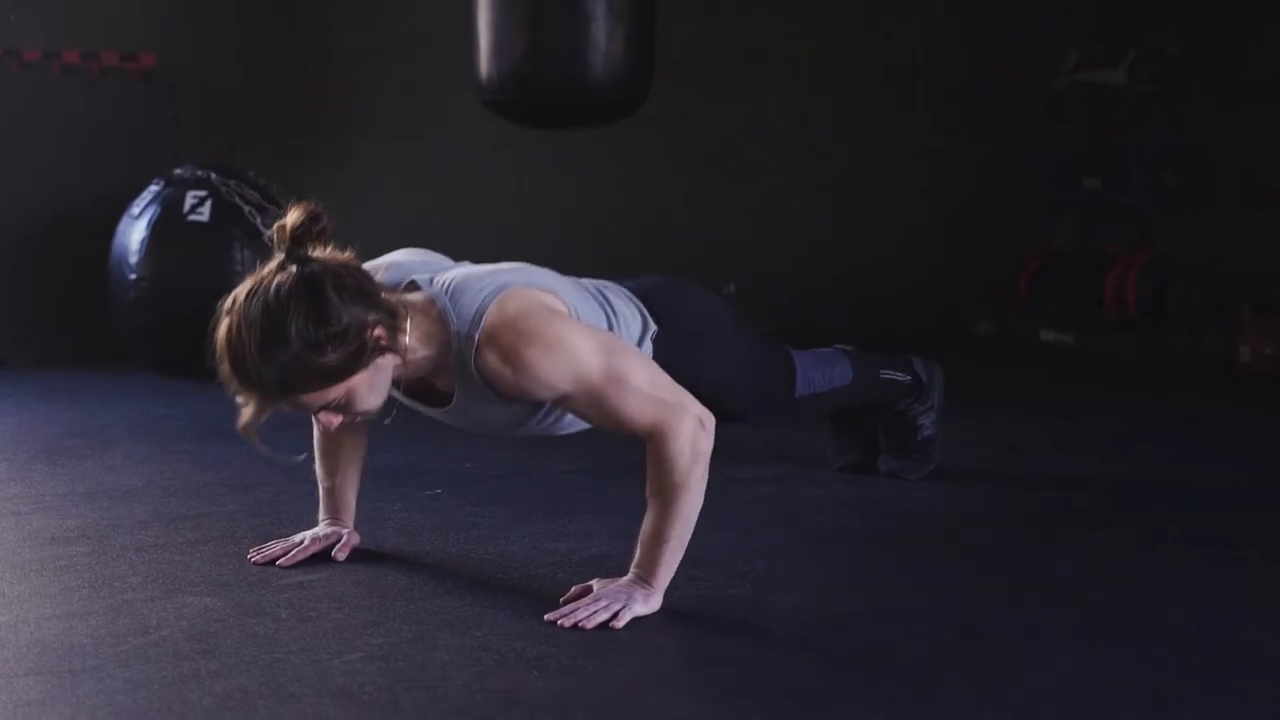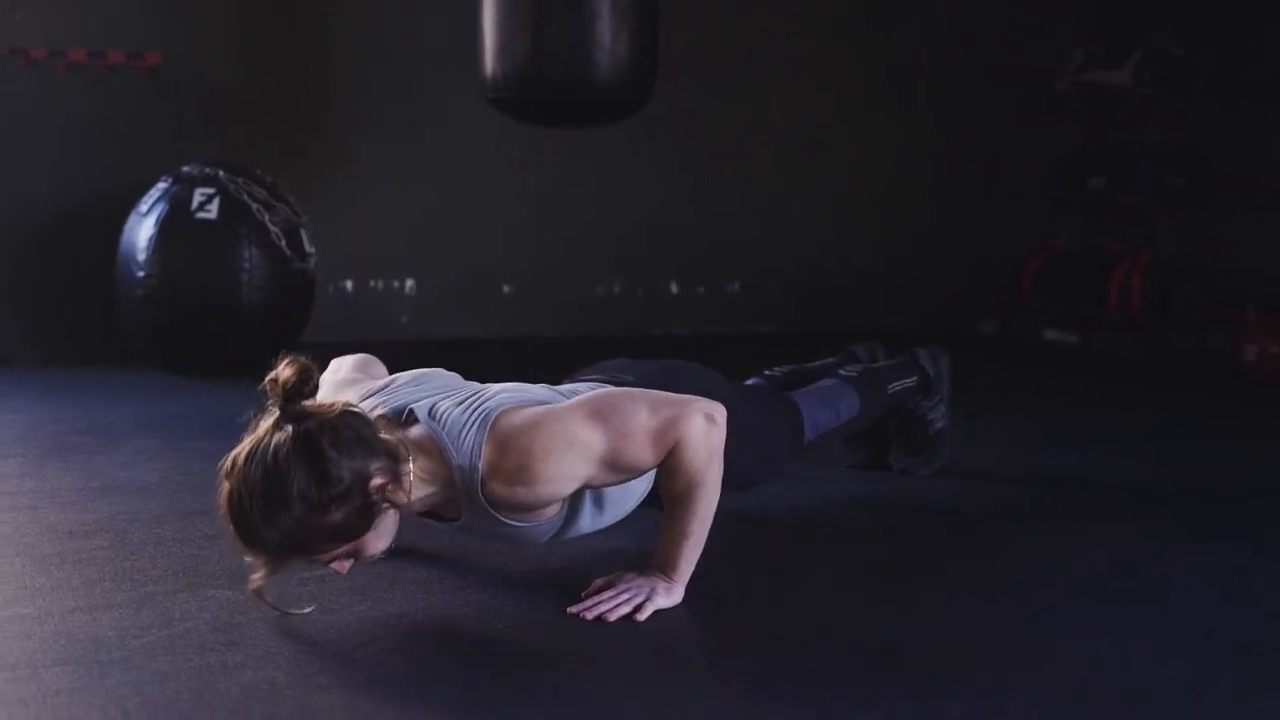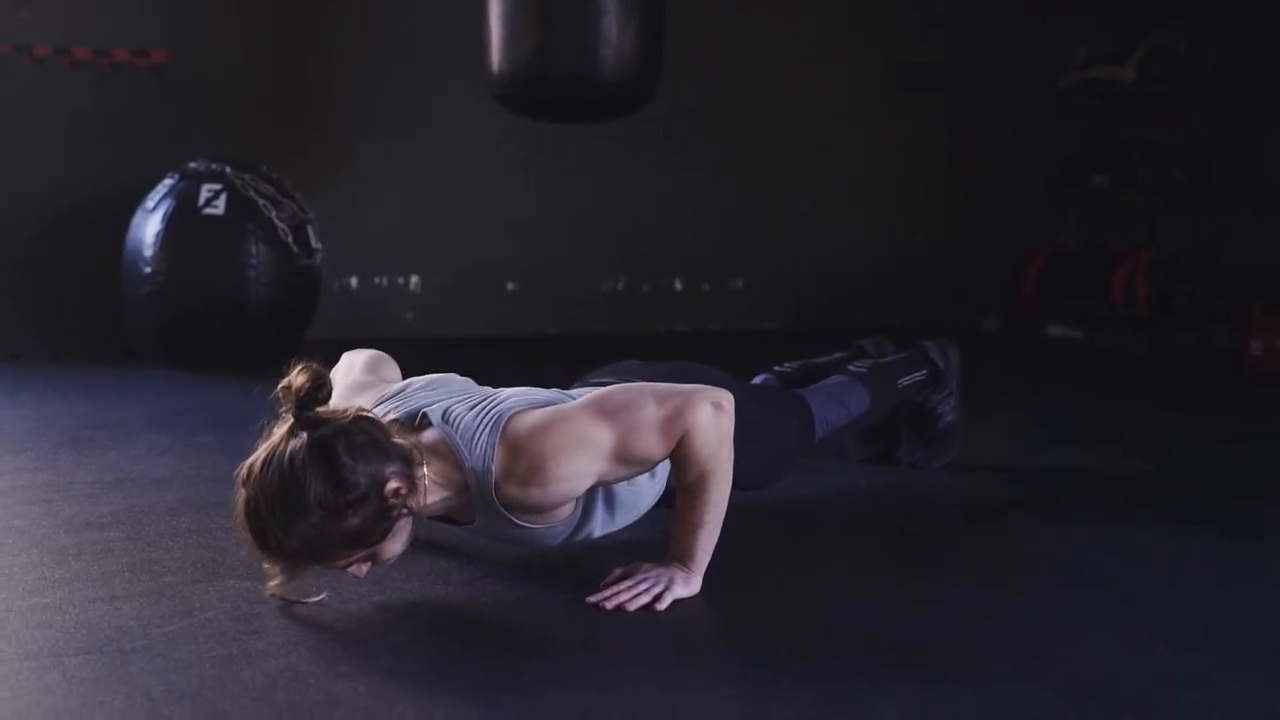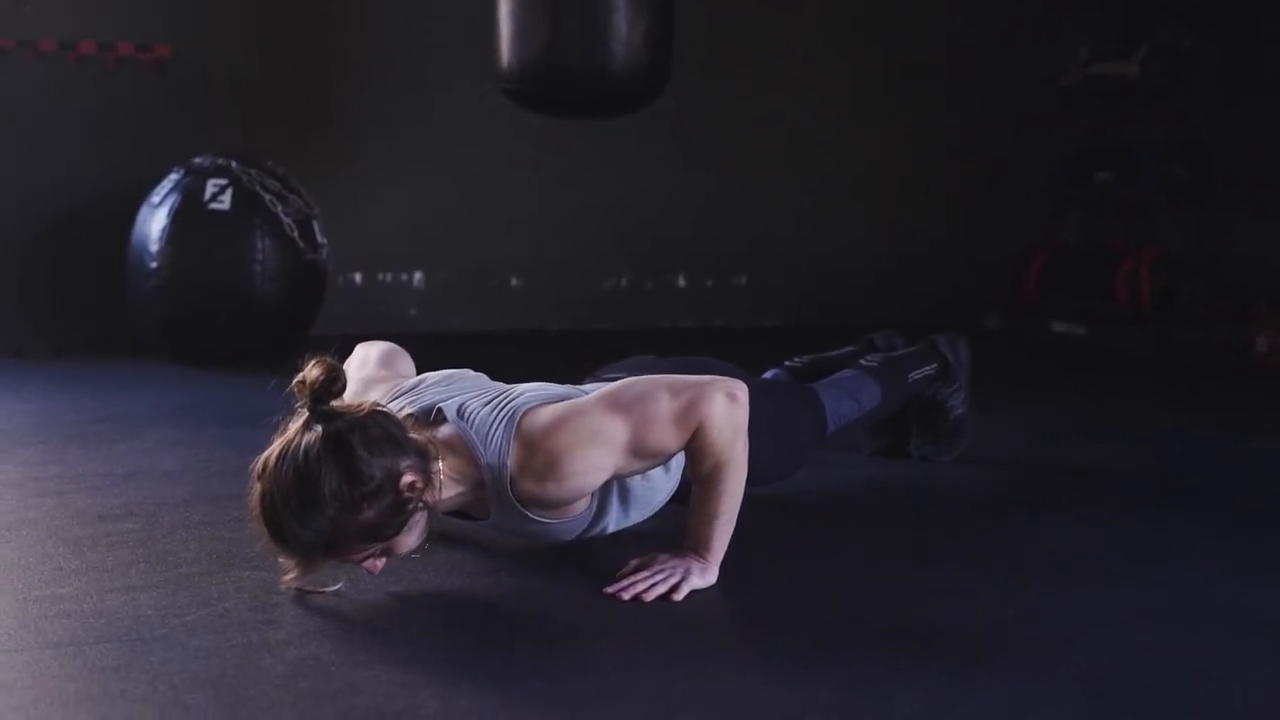
dt=1s
person 1, frame 1
left shoulder: (511, 338)
right shoulder: (355, 310)
left elbow: (686, 425)
right elbow: (340, 409)
left wrist: (646, 584)
right wrist: (337, 519)
left hip: (666, 339)
right hip: (600, 327)
left knee: (787, 383)
right knee: (791, 383)
left ankle: (906, 384)
right ankle: (857, 409)
person 1, frame 2
left shoulder: (513, 463)
right shoulder: (346, 414)
left elbow: (700, 423)
left wrist: (670, 577)
right wrist: (348, 521)
left hip: (679, 412)
right hip: (598, 397)
left knee: (794, 421)
right knee: (775, 400)
left ankle: (911, 380)
right ankle: (848, 365)
person 1, frame 3
left shoulder: (528, 469)
right shoulder: (359, 417)
left elbow: (706, 412)
right elbow: (365, 358)
left wrist: (687, 567)
right wrist: (373, 522)
left hip: (687, 417)
right hip: (606, 398)
left knee: (803, 418)
right knee: (775, 394)
left ankle: (921, 373)
right ankle: (858, 359)
person 1, frame 4
left shoulder: (545, 463)
right shoulder: (375, 419)
left elbow: (721, 401)
right elbow: (379, 351)
left wrist: (703, 559)
right wrist: (387, 518)
left hip: (699, 413)
right hip: (622, 394)
left knee: (814, 411)
right knee: (782, 387)
left ankle: (930, 366)
right ankle: (868, 354)
